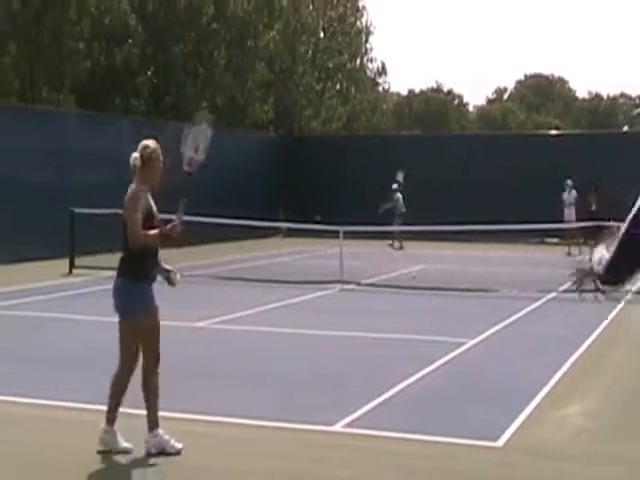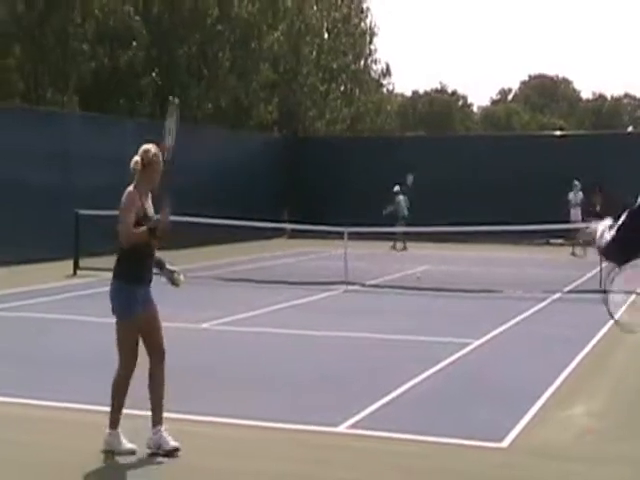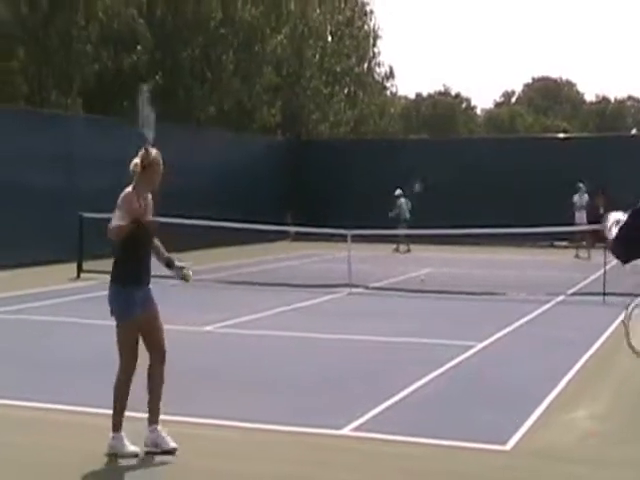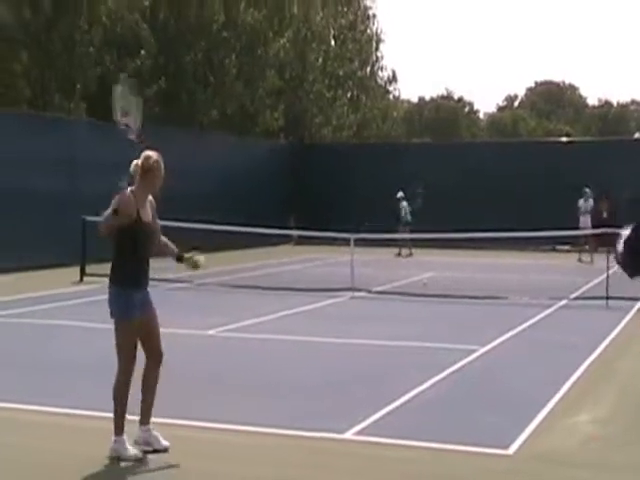
dt=0.1s
person 1, frame 1
left shoulder: (146, 193)
right shoulder: (136, 194)
right elbow: (135, 239)
left wrist: (159, 266)
right wrist: (166, 232)
left hip: (143, 286)
right hip: (130, 286)
left knee: (152, 359)
right knee: (129, 362)
left ankle: (155, 435)
right ankle: (109, 431)
person 1, frame 2
left shoulder: (146, 195)
right shoulder: (132, 196)
right elbow: (125, 239)
left wrist: (163, 266)
right wrist: (153, 227)
left hip: (141, 287)
right hip: (127, 288)
left knee: (158, 356)
right knee: (128, 363)
left ankle: (157, 432)
right ankle: (113, 434)
person 1, frame 3
left shoulder: (147, 199)
right shoulder: (129, 197)
right elbow: (113, 233)
left wrist: (170, 263)
right wrist: (129, 220)
left hip: (141, 289)
right hip: (124, 290)
left knee: (158, 354)
right knee: (128, 363)
left ankle: (153, 429)
right ankle: (116, 437)
person 1, frame 4
left shoulder: (149, 202)
right shoulder: (127, 198)
right elbow: (105, 228)
left wrist: (180, 256)
right wrist: (115, 212)
left hip: (140, 290)
right hip: (123, 291)
left knee: (155, 356)
right knee: (127, 366)
left ankle: (145, 429)
right ankle: (118, 440)
